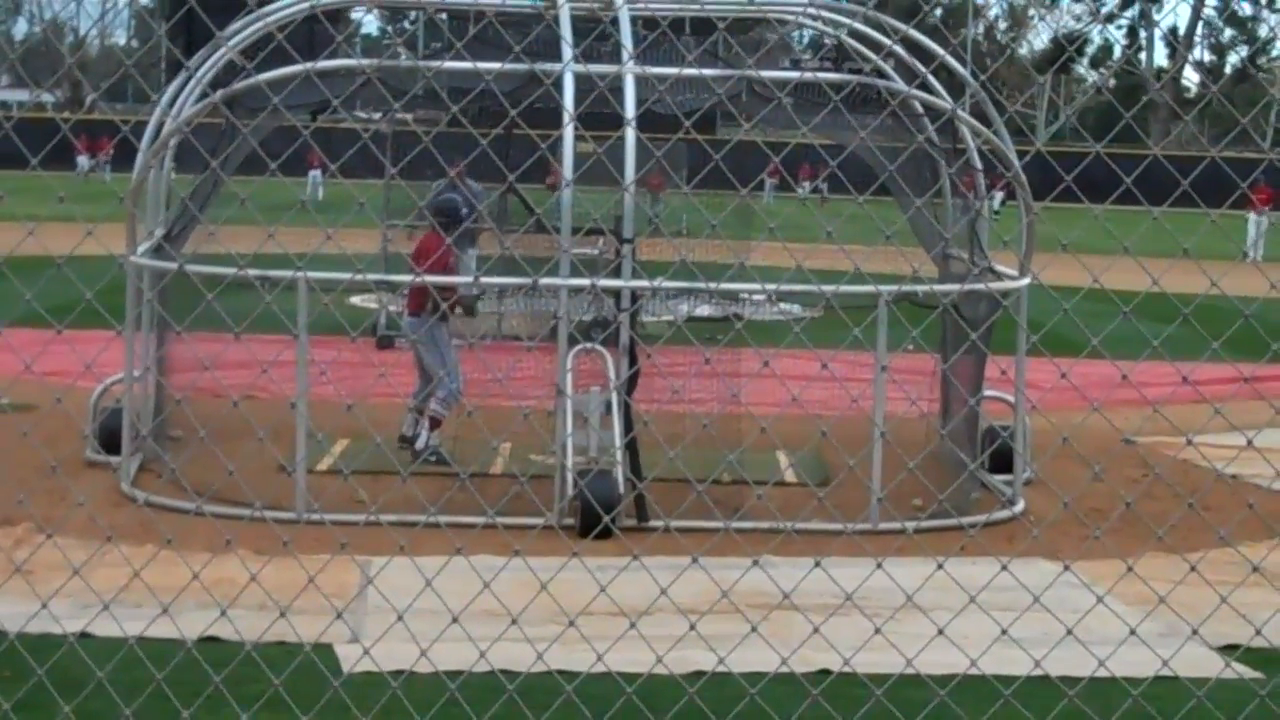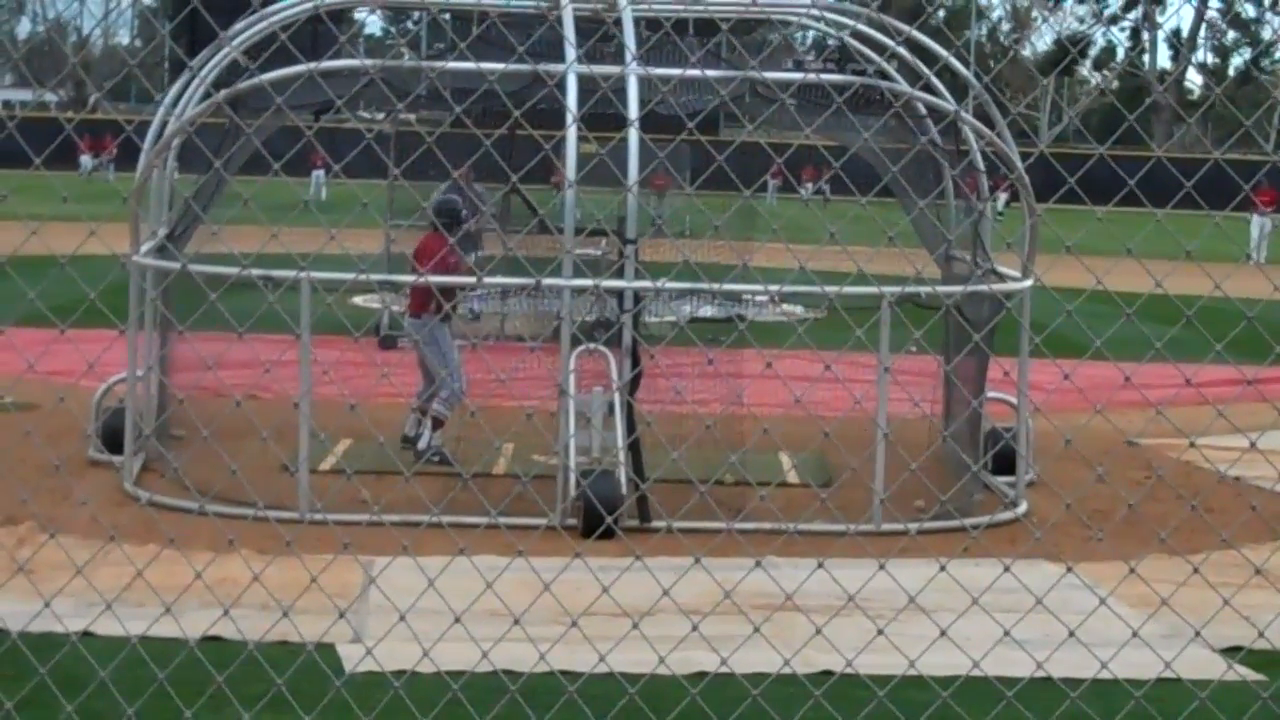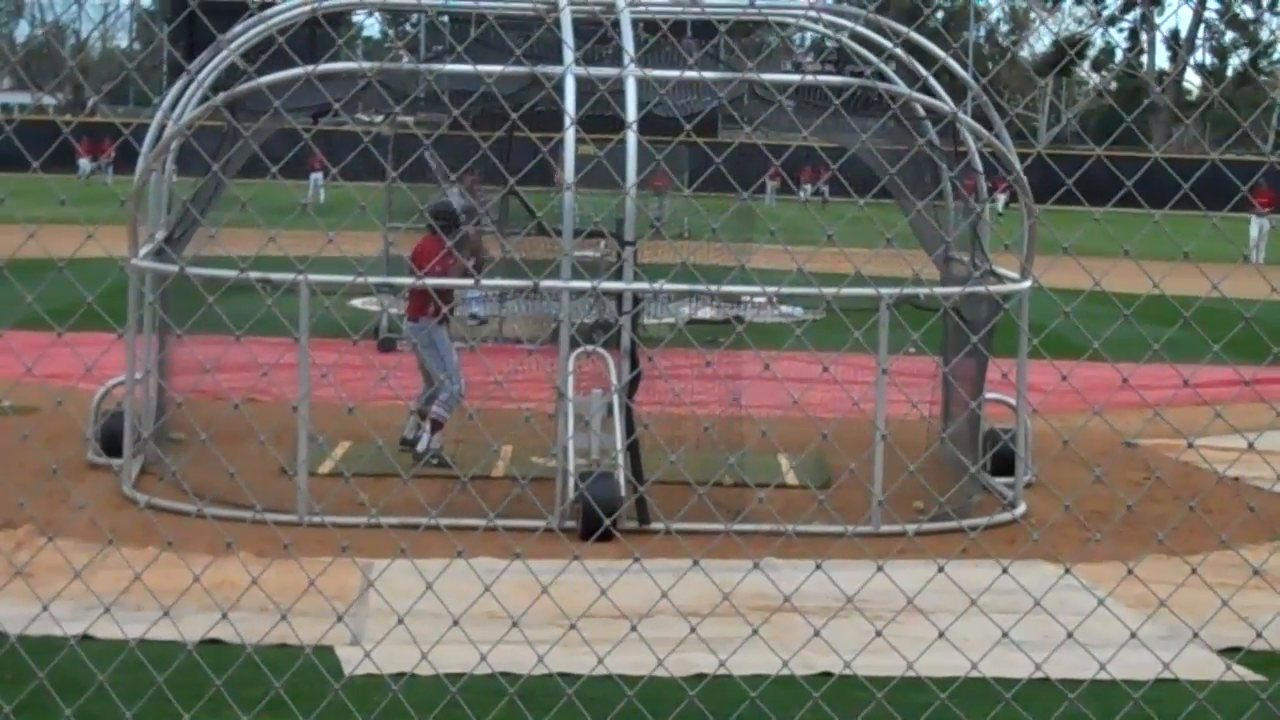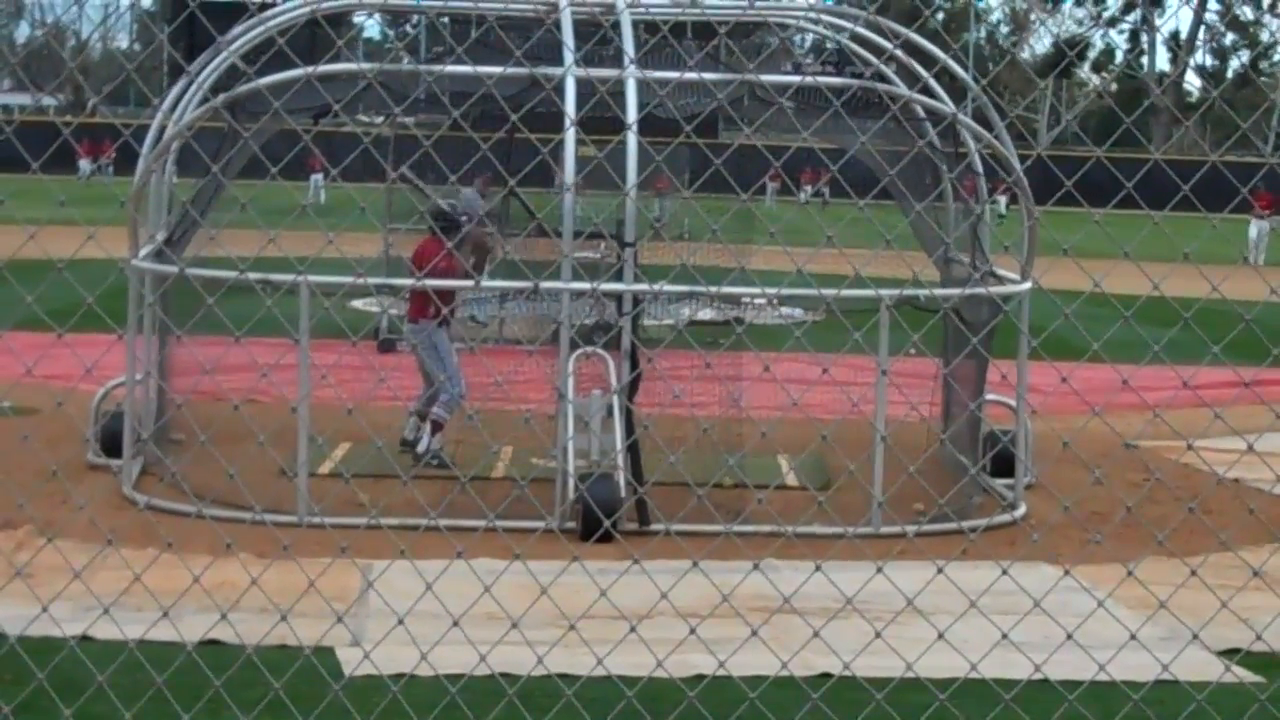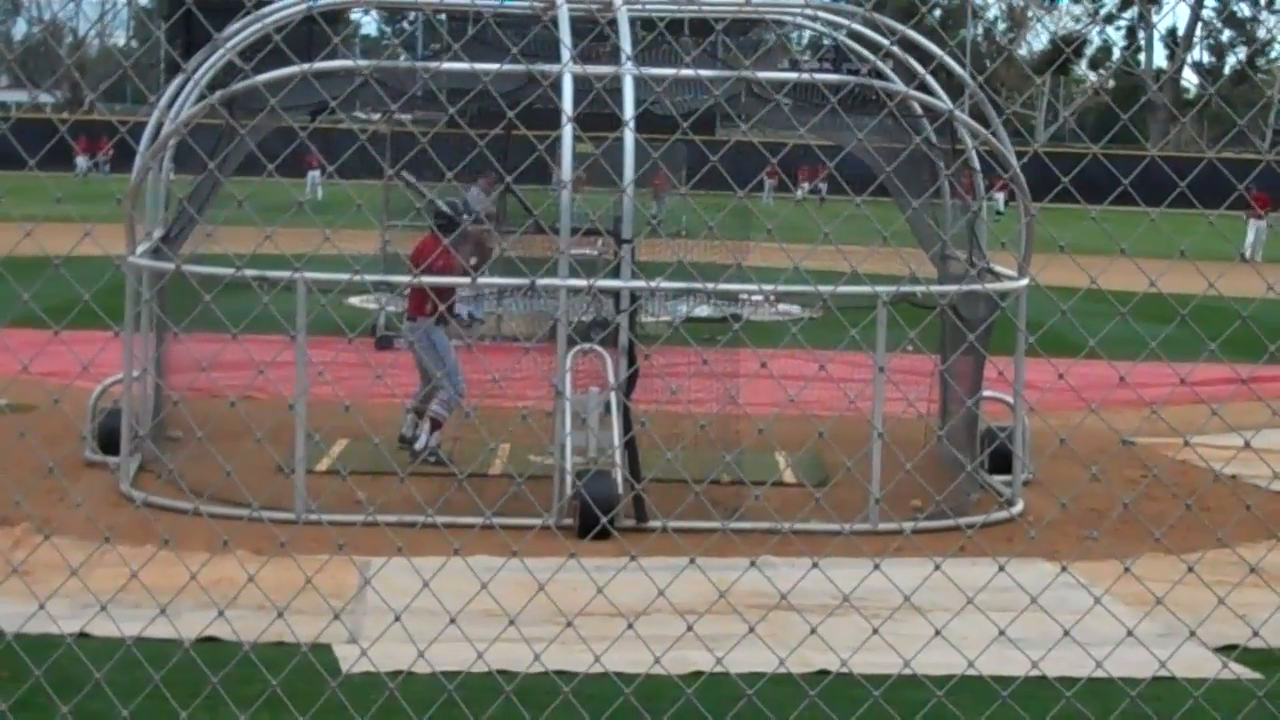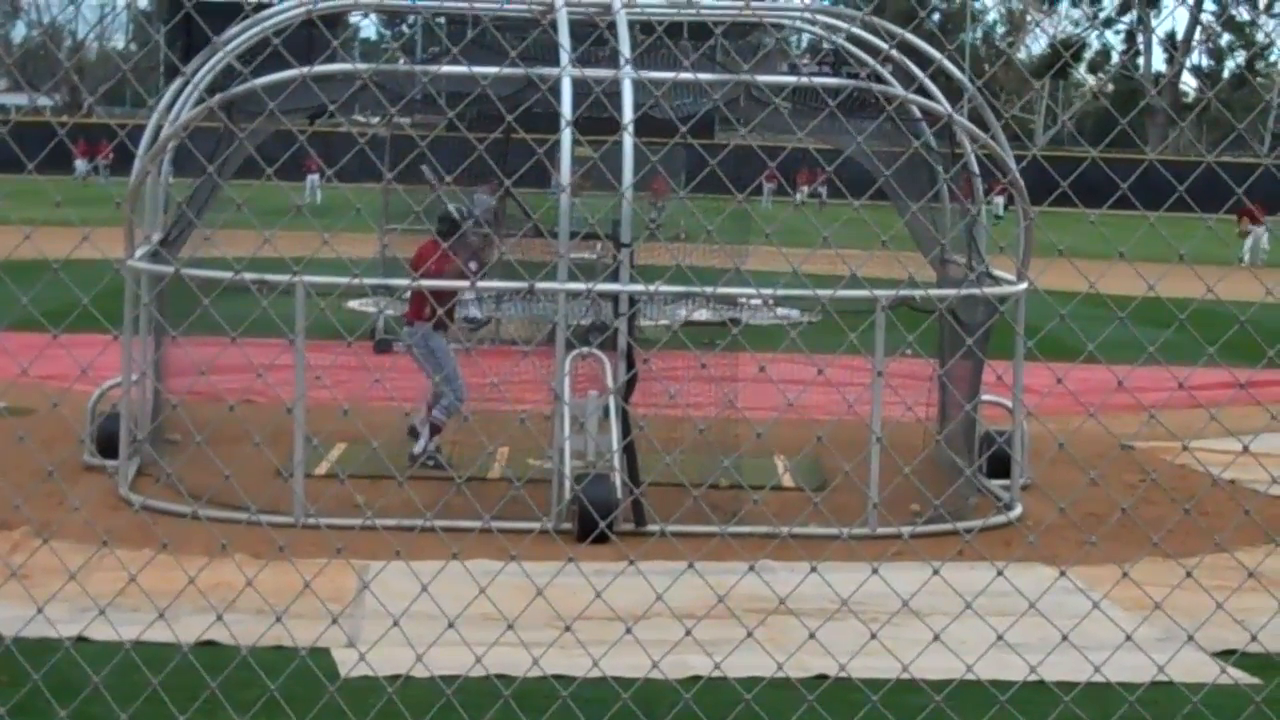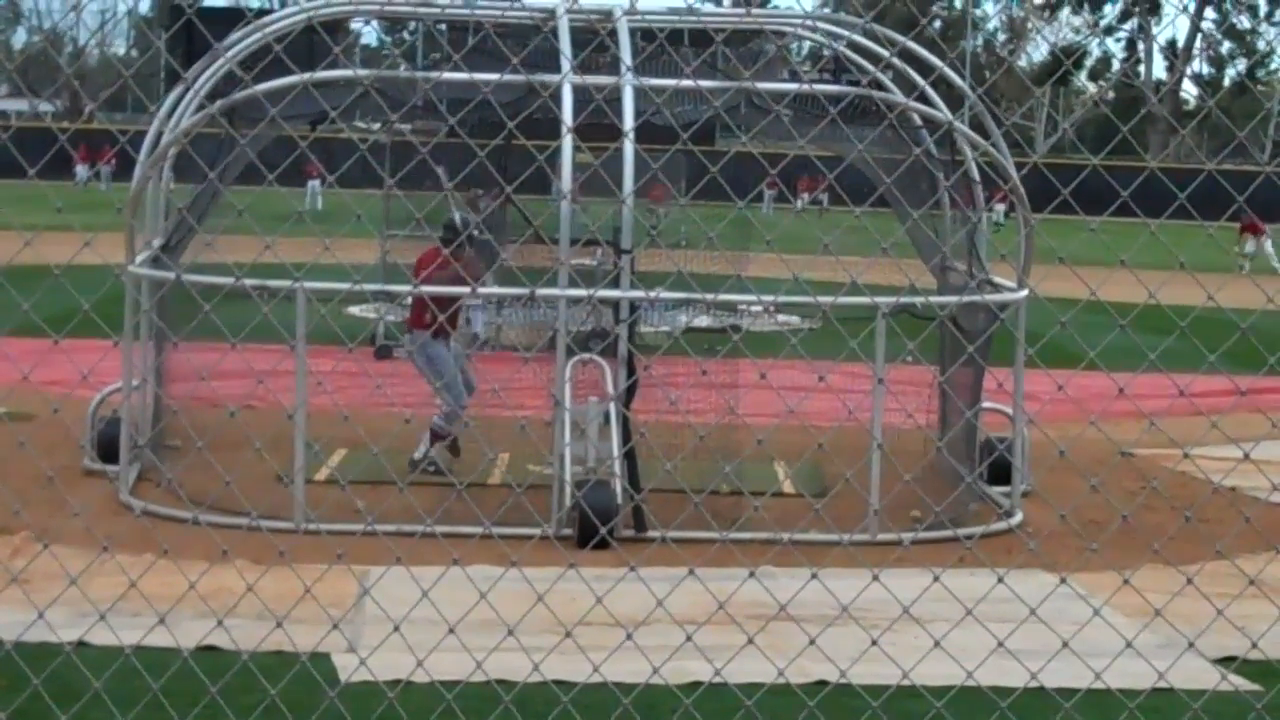
dt=0.2s
person 1, frame 1
left shoulder: (441, 244)
right shoulder: (434, 245)
right elbow: (428, 290)
left wrist: (459, 293)
right wrist: (459, 297)
left hip: (424, 321)
right hip: (426, 322)
left knee: (431, 381)
right knee: (451, 385)
left ankle: (409, 433)
right ankle: (424, 445)
person 1, frame 2
left shoulder: (444, 244)
right shoulder: (433, 245)
right elbow: (433, 285)
left wrist: (467, 270)
right wrist: (464, 270)
left hip: (428, 321)
right hip: (427, 322)
left knee: (435, 381)
right knee: (454, 385)
left ankle: (412, 433)
right ankle: (427, 445)
person 1, frame 3
left shoulder: (440, 247)
right shoulder: (430, 248)
left elbow: (464, 277)
right elbow: (444, 282)
left wrist: (476, 257)
right wrist: (463, 252)
left hip: (428, 323)
right hip: (427, 325)
left knee: (436, 384)
right knee: (454, 388)
left ankle: (412, 435)
right ankle: (426, 448)
person 1, frame 4
left shoulder: (442, 248)
right shoulder: (431, 249)
left elbow: (469, 275)
right elbow: (454, 277)
left wrist: (480, 253)
right wrist: (468, 246)
left hip: (427, 326)
right hip: (427, 328)
left knee: (435, 385)
right knee: (454, 390)
left ankle: (411, 436)
right ankle: (427, 449)
person 1, frame 5
left shoulder: (443, 246)
right shoulder: (430, 247)
left elbow: (470, 273)
right elbow: (452, 275)
left wrist: (482, 250)
right wrist: (469, 245)
left hip: (427, 324)
right hip: (426, 326)
left knee: (432, 384)
right knee: (455, 388)
left ankle: (409, 434)
right ankle: (424, 446)
person 1, frame 6
left shoulder: (450, 252)
right shoulder: (429, 250)
left elbow: (472, 278)
right elbow: (442, 279)
right wrist: (464, 254)
left hip: (436, 330)
right hip: (424, 331)
left knee: (444, 385)
right knee: (455, 394)
left ankle: (421, 426)
right ankle: (422, 451)
person 1, frame 7
left shoulder: (461, 259)
right shoulder: (431, 257)
left elbow: (479, 282)
right elbow: (426, 286)
left wrist: (470, 263)
right wrist: (457, 268)
left hip: (445, 336)
right hip: (425, 339)
left knee: (467, 388)
right knee: (456, 401)
left ankle: (448, 430)
right ankle: (422, 457)
